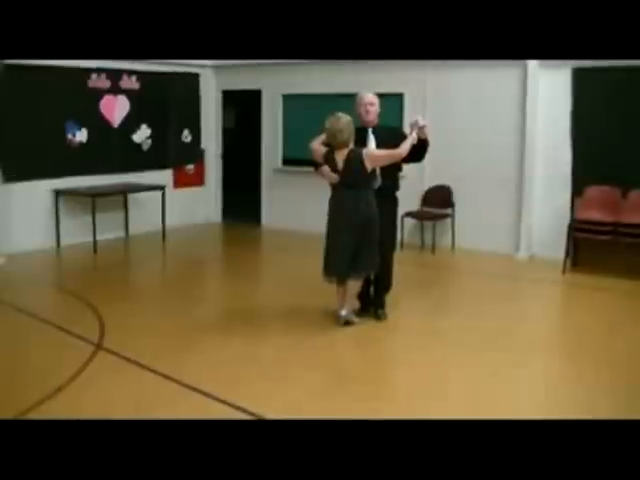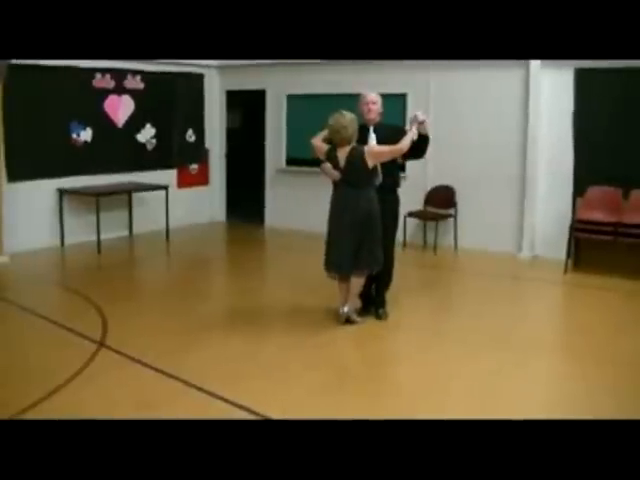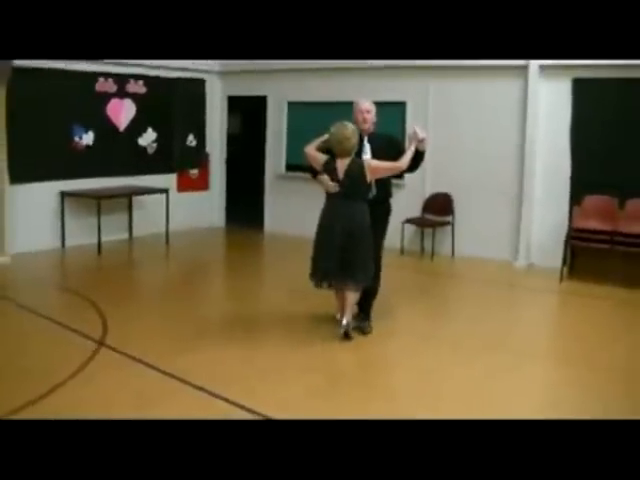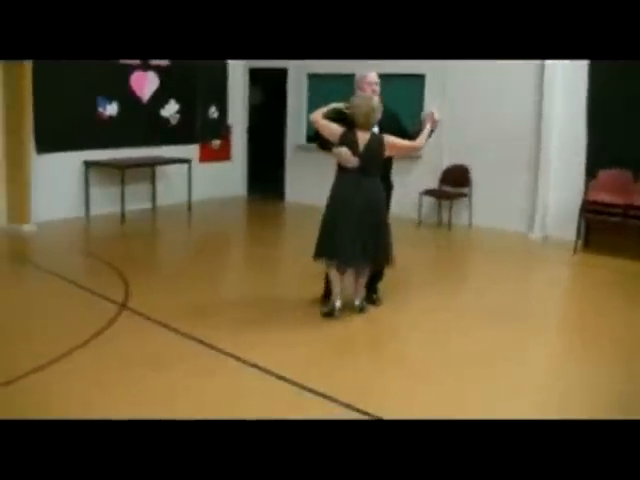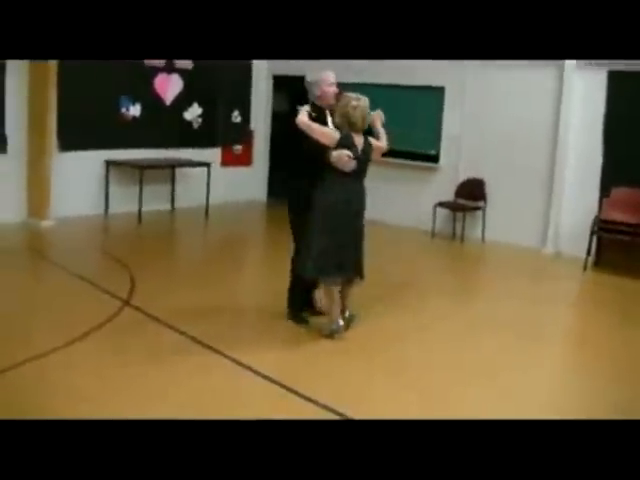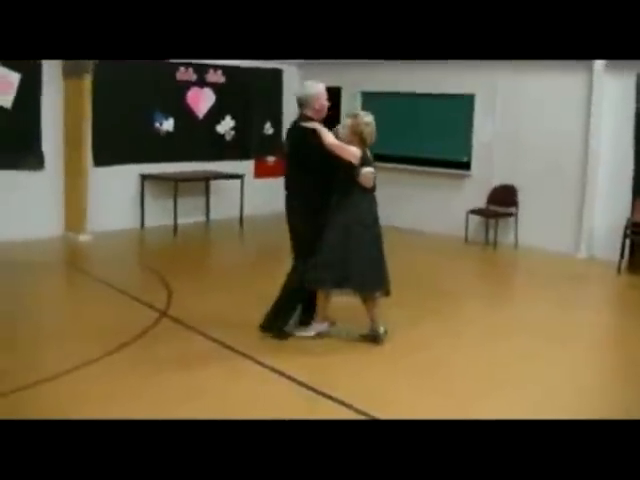
dt=0.7s
person 1, frame 1
left shoulder: (394, 134)
left elbow: (415, 156)
left wrist: (422, 136)
left hip: (385, 201)
left knee: (385, 251)
left ankle: (379, 300)
right ankle: (365, 300)
person 1, frame 2
left shoulder: (394, 132)
left elbow: (416, 152)
left wrist: (421, 131)
left hip: (386, 199)
left knee: (385, 250)
left ankle: (379, 300)
right ankle: (366, 299)
person 1, frame 3
left shoulder: (388, 142)
left elbow: (409, 166)
left wrist: (419, 148)
right wrist: (321, 176)
left hip: (378, 209)
left knee: (372, 260)
left ankle: (365, 312)
right ankle: (361, 307)
person 1, frame 4
left shoulder: (389, 117)
right shoulder: (345, 115)
left elbow: (408, 143)
right elbow: (321, 135)
left wrist: (427, 128)
right wrist: (335, 149)
left hip: (380, 186)
left ankle: (371, 287)
right ankle: (330, 291)
person 1, frame 5
left shoulder: (333, 117)
right shoulder: (306, 116)
left elbow: (347, 147)
right elbow: (303, 142)
right wrist: (330, 155)
right hip: (305, 194)
right knee: (305, 249)
left ankle: (306, 300)
right ankle: (296, 306)
person 1, frame 6
left shoulder: (300, 129)
right shoulder: (308, 133)
right elbow: (330, 160)
right wrist: (357, 171)
left hip: (304, 204)
right hip: (306, 207)
left knee: (313, 260)
right knee: (305, 263)
left ankle: (308, 314)
right ankle: (275, 321)
person 2, frame 1
left shoulder: (326, 156)
right shoulder: (365, 156)
left elbow: (314, 144)
right elbow: (399, 153)
left wrist: (330, 133)
right wrist: (413, 135)
left hip: (339, 210)
right hip: (362, 211)
left knee: (341, 258)
right knee: (359, 262)
left ankle: (341, 307)
right ankle: (347, 310)
person 2, frame 2
left shoulder: (329, 153)
right shoulder: (367, 153)
left elbow: (315, 140)
right elbow: (401, 148)
left wrist: (332, 130)
right wrist: (414, 130)
left hip: (340, 208)
right hip: (364, 208)
left knee: (343, 256)
right knee: (362, 260)
left ankle: (343, 306)
right ankle: (349, 307)
person 2, frame 3
left shoulder: (325, 164)
right shoulder: (366, 166)
left elbow: (308, 149)
right elbow: (401, 165)
left wrist: (327, 137)
right wrist: (413, 145)
left hip: (331, 220)
right hip: (357, 222)
left knee: (336, 268)
right knee: (356, 272)
left ankle: (341, 313)
right ankle: (347, 317)
person 2, frame 4
left shoulder: (343, 135)
right shoulder: (384, 142)
left elbow: (315, 117)
right elbow: (417, 146)
left wrist: (333, 107)
right wrist: (428, 125)
left hip: (343, 197)
right hip: (371, 199)
left knee: (335, 249)
right knee: (365, 249)
left ankle: (335, 298)
right ankle: (359, 298)
person 2, frame 5
left shoulder: (336, 137)
right shoulder: (369, 144)
left elbow: (301, 122)
right elbow: (384, 145)
left wrist: (305, 110)
right wrist: (378, 124)
left hip: (331, 204)
right hip: (354, 205)
left knee: (328, 261)
right knee: (348, 258)
left ankle: (335, 320)
right ankle: (345, 311)
person 2, frame 6
left shoulder: (355, 153)
right shoulder: (364, 155)
left elbow: (332, 143)
left wrist: (319, 127)
left hip: (352, 221)
right hip: (355, 219)
right knee: (357, 273)
